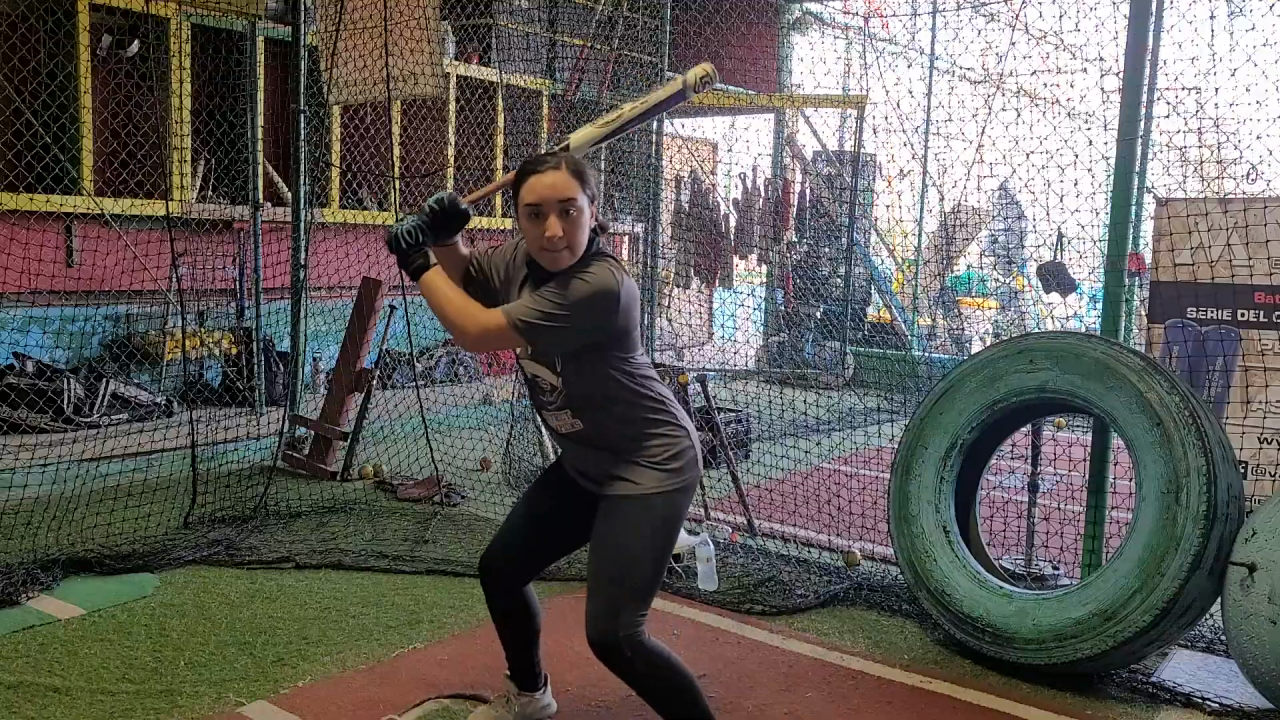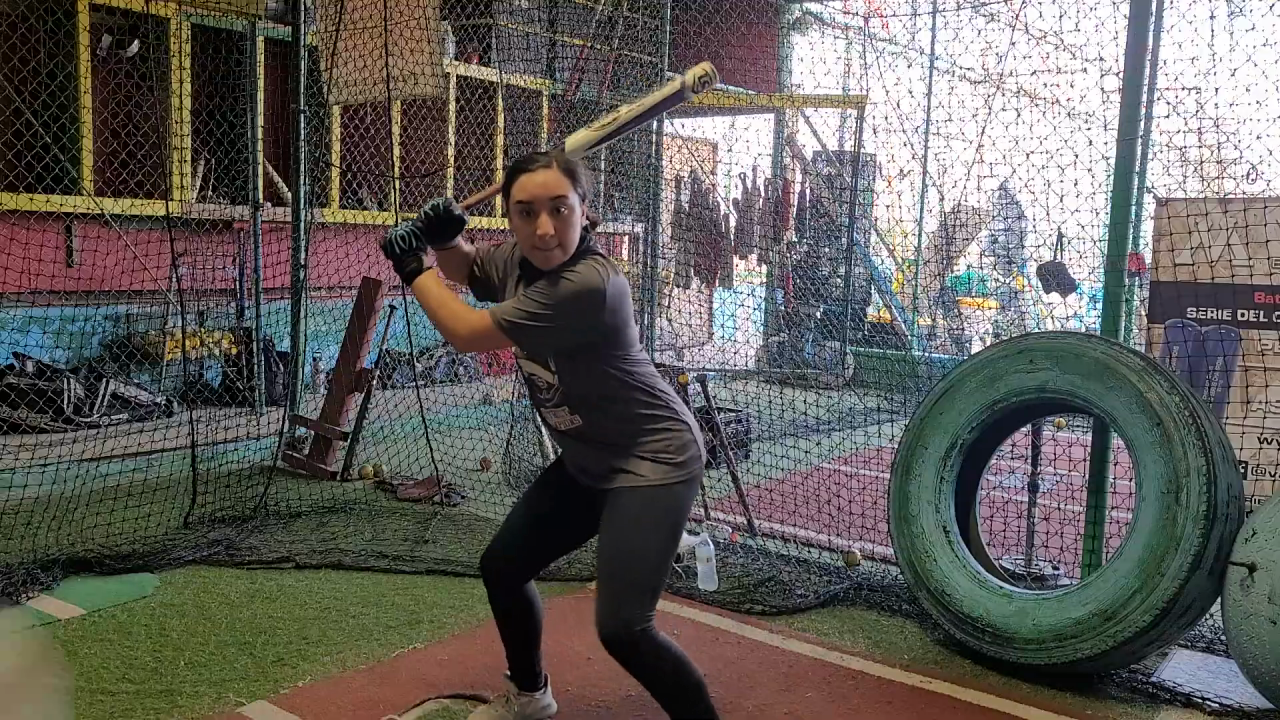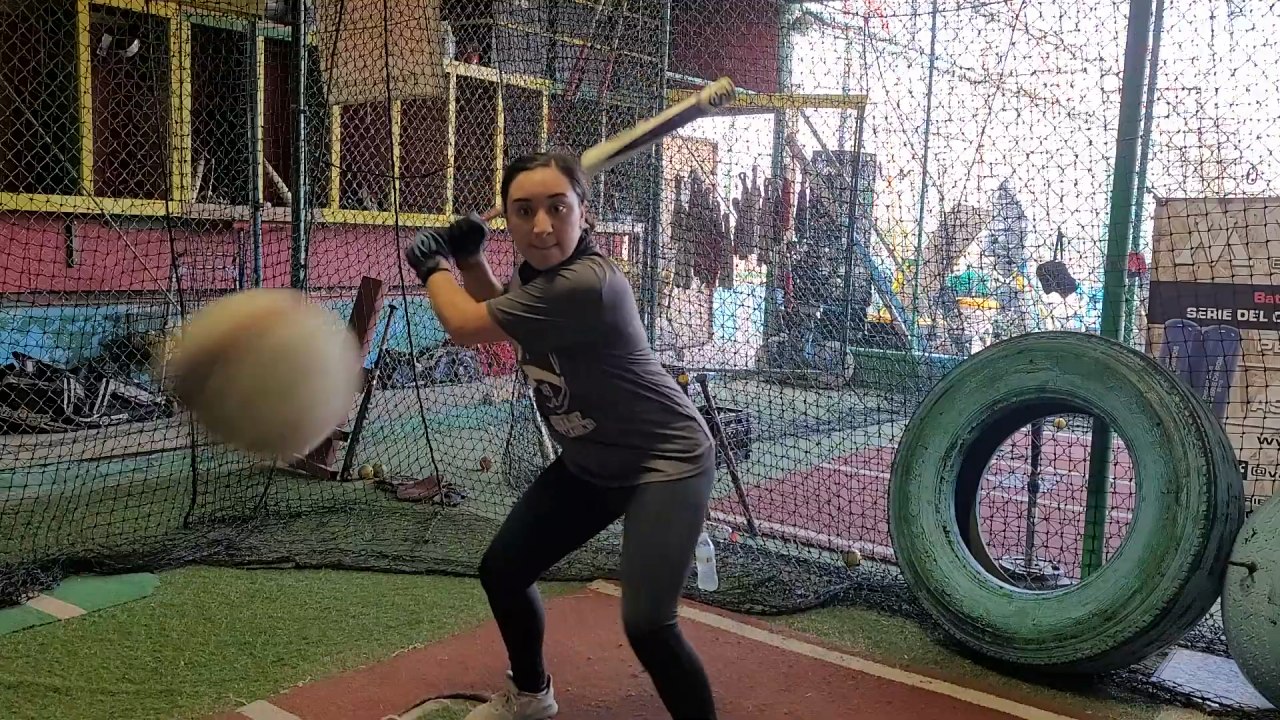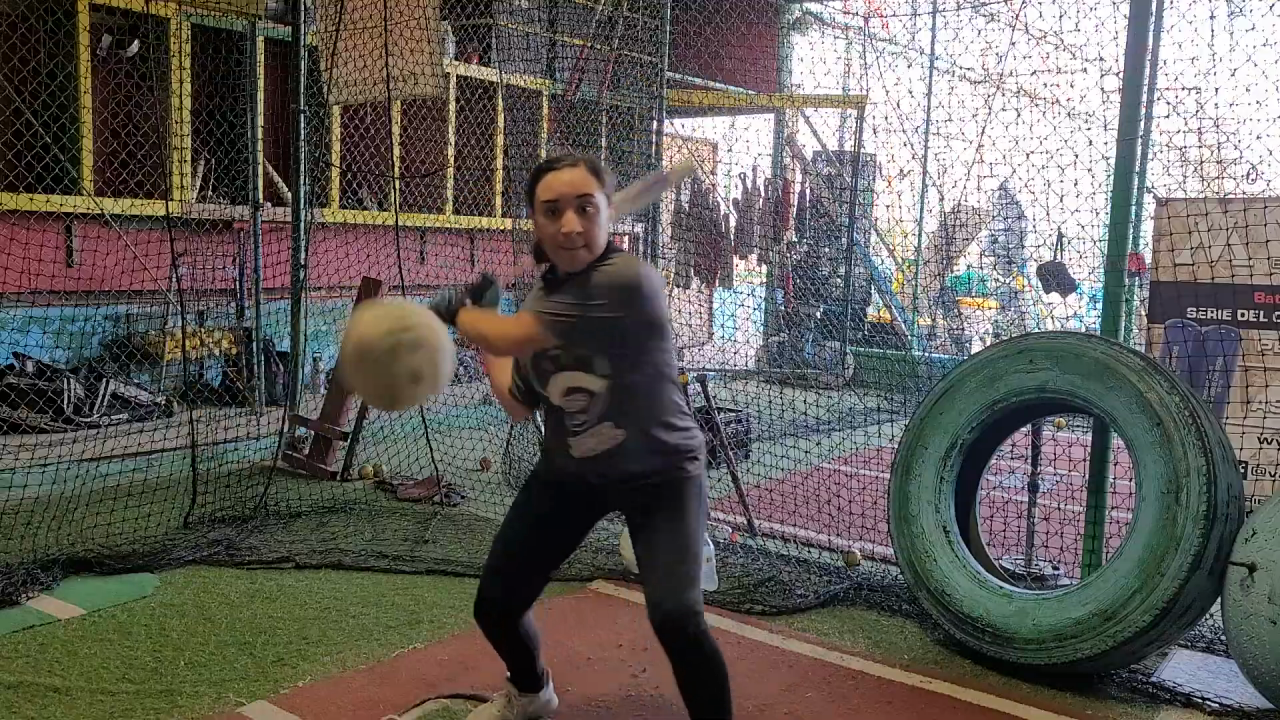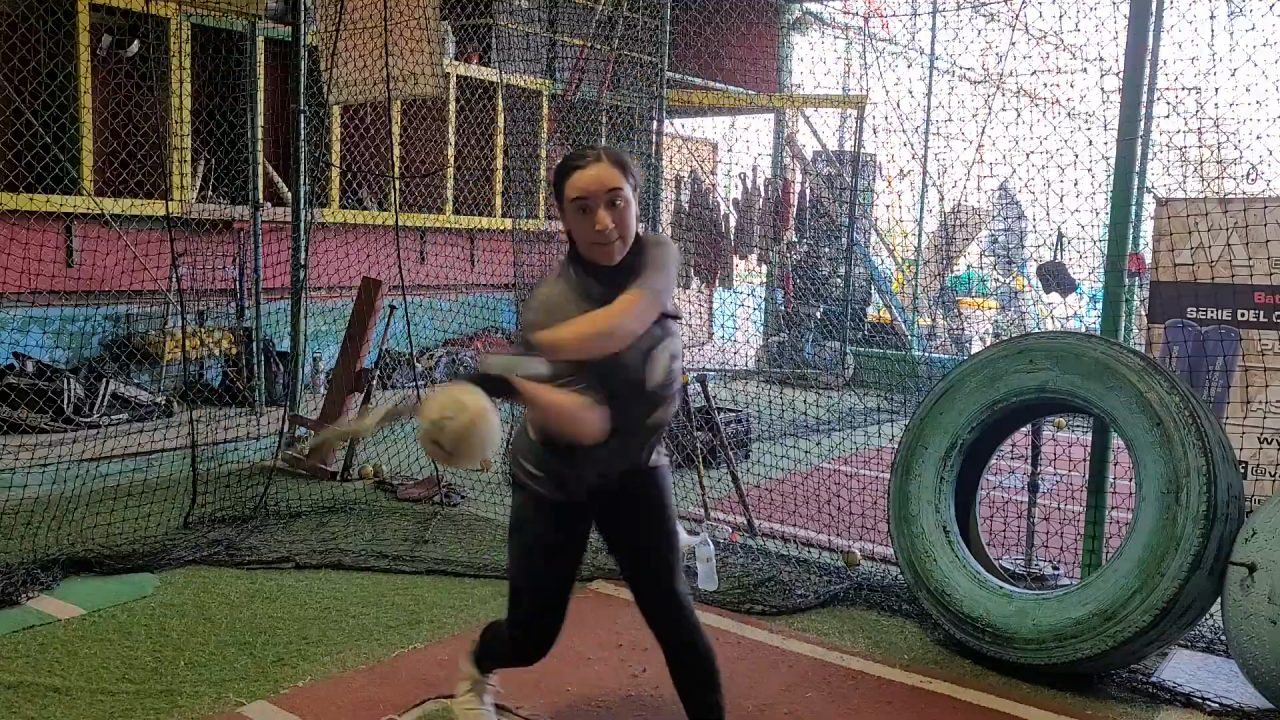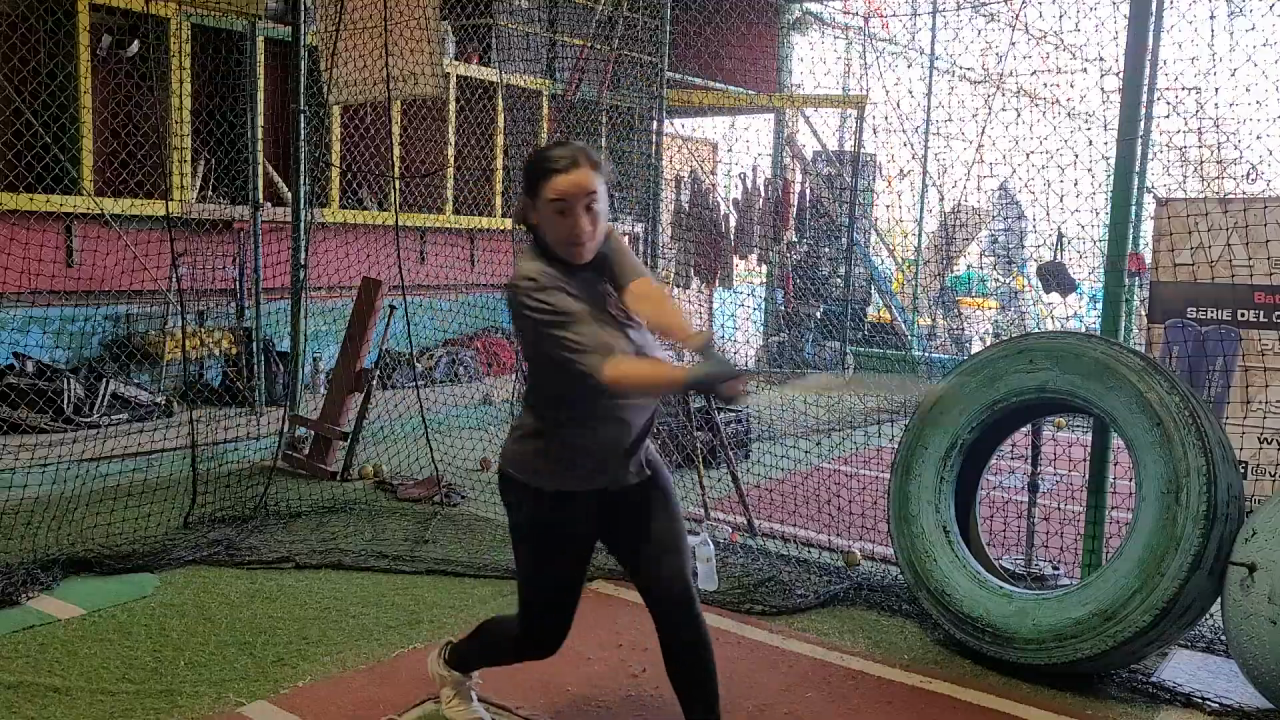
dt=0.1s
person 1, frame 1
left shoulder: (602, 286)
right shoulder: (521, 259)
left elbow: (474, 331)
right elbow: (461, 276)
left wrist: (417, 259)
right wrist: (441, 236)
left hip: (649, 467)
right hip: (585, 464)
left knee: (612, 635)
right knee: (499, 571)
person 1, frame 2
left shoulder: (589, 285)
right shoulder: (526, 262)
left elbow: (467, 332)
right elbow: (474, 277)
left wrist: (413, 263)
right wrist: (443, 240)
left hip: (654, 461)
right hip: (586, 462)
left knee: (621, 628)
right knee: (501, 569)
person 1, frame 3
left shoulder: (588, 283)
right shoulder: (534, 266)
left elbow: (468, 324)
right elbow: (492, 303)
left wrist: (431, 265)
right wrist: (466, 252)
left hip: (664, 459)
right hip: (589, 462)
left knee: (648, 624)
right knee: (501, 571)
person 1, frame 4
left shoulder: (627, 277)
right shoulder: (542, 300)
left elbow: (514, 336)
right elbow: (515, 400)
left wrist: (458, 314)
right wrist: (480, 313)
left hip: (663, 465)
right hip: (572, 470)
left knee: (676, 615)
right knee: (495, 602)
person 1, frame 5
left shoulder: (653, 254)
right shoulder: (552, 301)
left elbow: (619, 325)
right elbow: (588, 428)
left wrist: (534, 353)
left hip: (635, 468)
right hip: (555, 480)
left knee: (669, 609)
right knee: (531, 636)
right ankle: (480, 668)
person 1, frame 6
left shoulder: (608, 249)
right shoulder: (536, 289)
left elbow: (653, 306)
right elbow: (613, 371)
left wrist: (701, 346)
right wrist: (689, 374)
left hip: (629, 460)
right hip: (551, 479)
left knee: (676, 601)
right knee: (541, 632)
right ankle: (454, 664)
